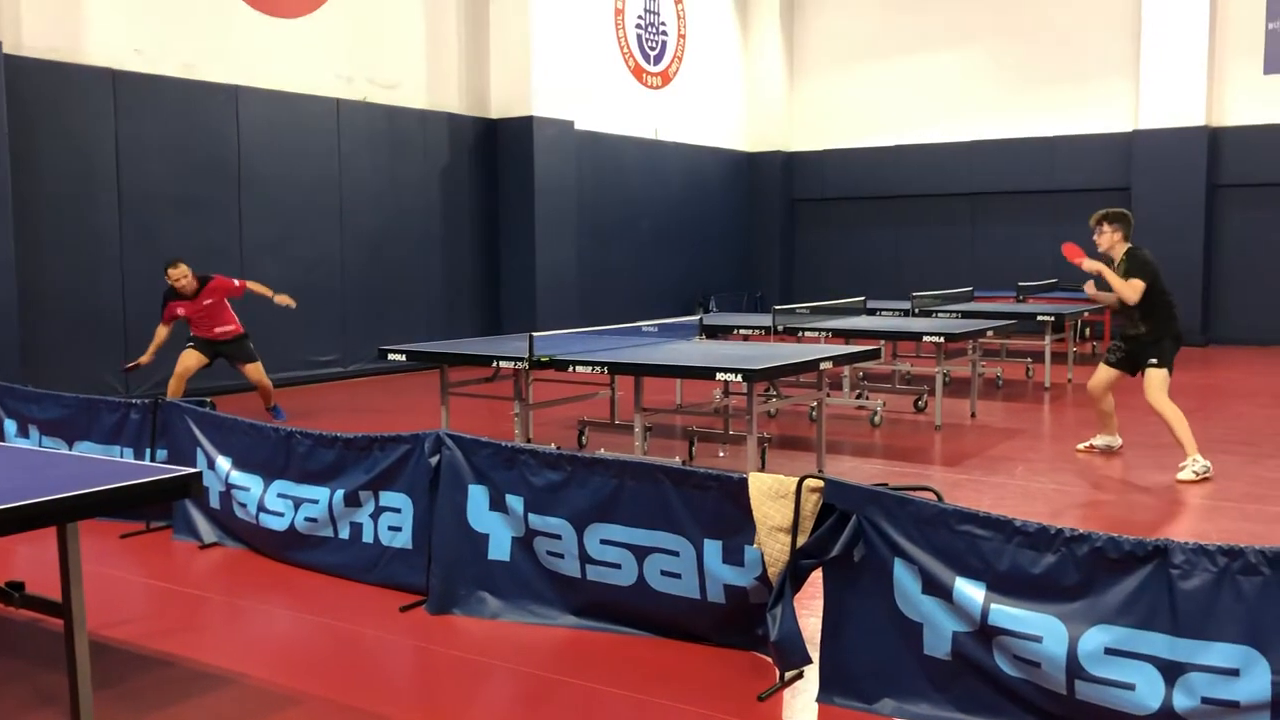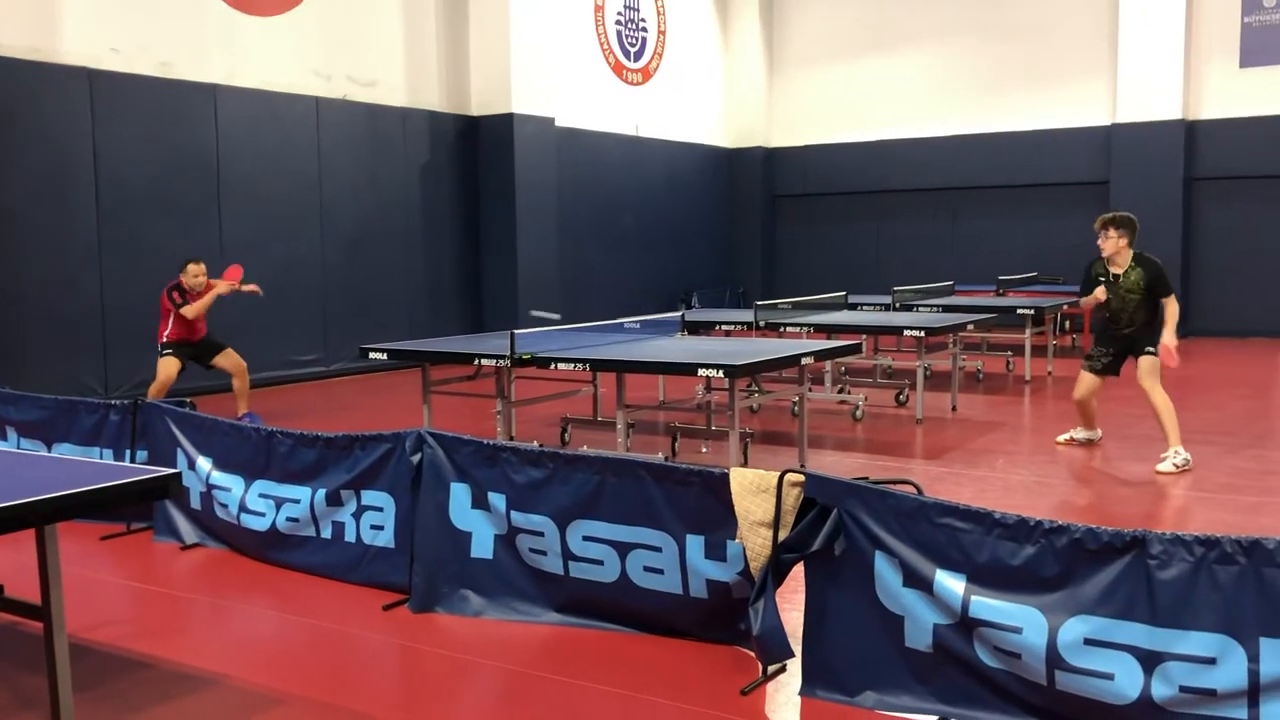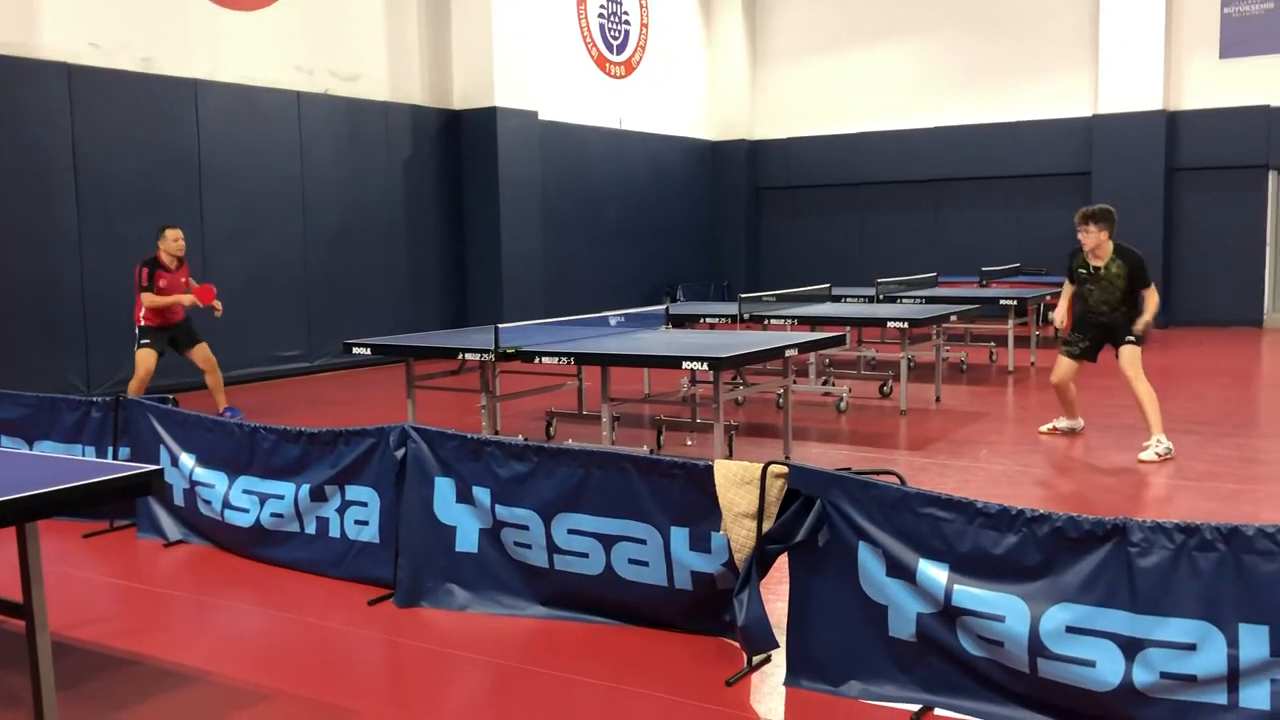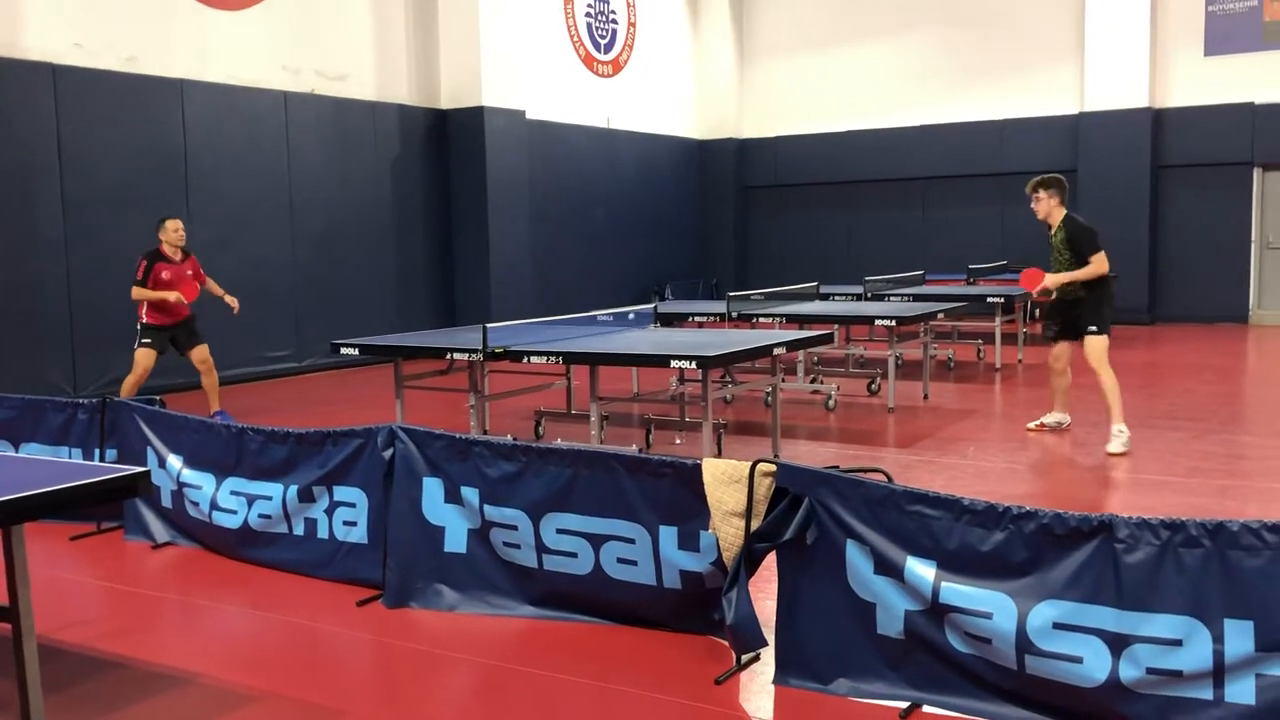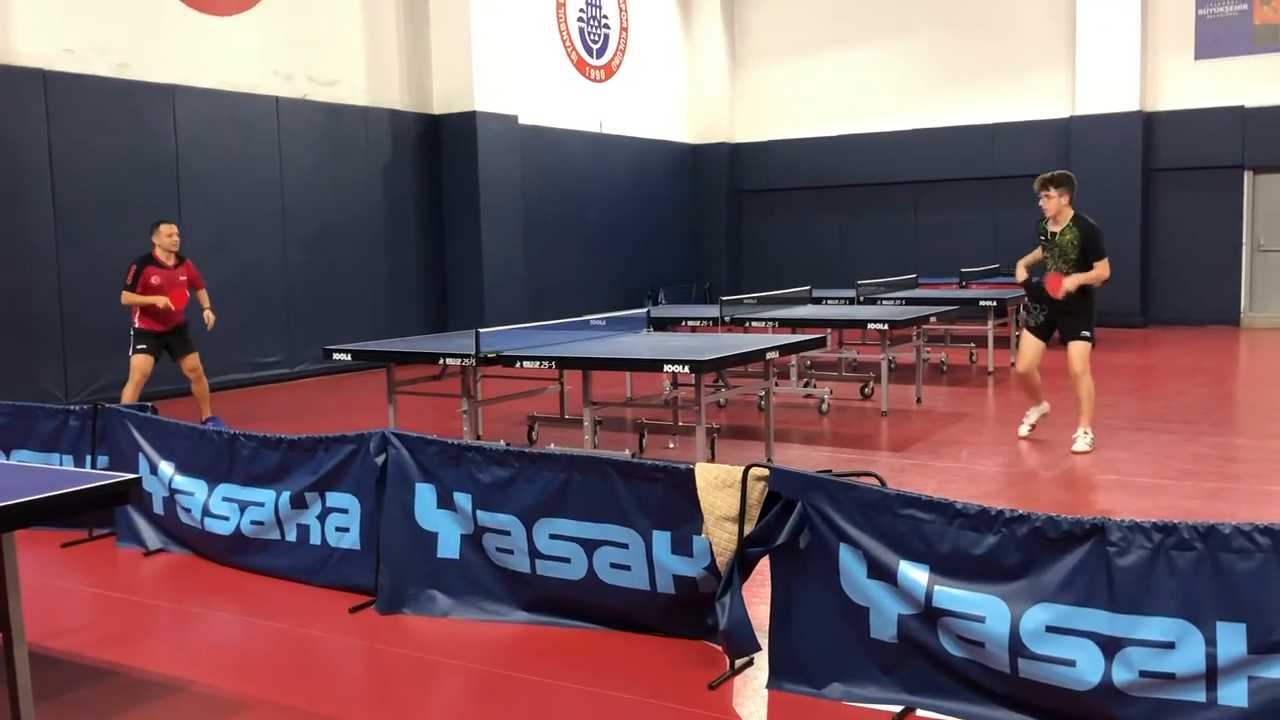
dt=0.4s
person 1, frame 1
left shoulder: (1138, 259)
right shoulder: (1114, 262)
left elbow: (1132, 297)
left wrist: (1101, 268)
right wrist: (1096, 294)
left hip: (1160, 336)
right hip: (1133, 336)
left knee: (1155, 397)
right knee: (1096, 386)
left ankle: (1197, 461)
right ankle: (1109, 438)
person 1, frame 2
left shoulder: (1149, 267)
right shoulder: (1096, 268)
left elbow: (1171, 304)
right elbow: (1085, 306)
left wrist: (1169, 331)
right wrist: (1094, 298)
left hip: (1145, 331)
right hip: (1109, 333)
left knee: (1149, 383)
right knee: (1080, 395)
left ankle: (1178, 452)
right ankle: (1089, 431)
person 1, frame 3
left shoulder: (1129, 258)
right shoulder: (1077, 257)
left elbow: (1150, 294)
left wrist: (1146, 317)
right wrist: (1062, 306)
left hip: (1123, 321)
right hip: (1088, 321)
left knee: (1132, 373)
right knee: (1058, 379)
left ankle: (1159, 441)
right ankle: (1071, 420)
person 1, frame 4
left shoulder: (1077, 228)
right shoulder: (1052, 230)
left elbow: (1102, 266)
left wrist: (1061, 278)
right wrist: (1053, 285)
left hip: (1092, 301)
right hip: (1067, 301)
left knee: (1097, 362)
right knee: (1057, 361)
left ankle: (1119, 428)
right ankle: (1059, 415)
person 1, frame 5
left shoulder: (1087, 229)
right shoulder: (1043, 226)
left elbow: (1103, 272)
left wrist: (1077, 279)
right wrist: (1024, 263)
left hip: (1076, 305)
right hip: (1043, 301)
left knee: (1078, 369)
right knee: (1024, 367)
left ankle: (1084, 431)
right ankle: (1038, 406)
person 2, frame 1
left shoulder: (213, 283)
right shoulder: (170, 298)
left elbow: (247, 285)
right elbow: (164, 326)
left wrist: (274, 296)
right wrist: (149, 353)
left hip: (233, 338)
right hip: (202, 339)
left knee: (260, 380)
right knee: (180, 372)
left ankle: (271, 406)
person 2, frame 2
left shoulder: (202, 284)
right shoulder: (173, 291)
right elbow: (191, 314)
left wrist: (241, 288)
right wrist: (216, 292)
left hip: (201, 339)
right hip: (174, 342)
left knee: (240, 367)
right knee: (165, 378)
left ankle: (243, 413)
person 2, frame 3
left shoulder: (181, 263)
right shoulder: (148, 267)
right elbow: (146, 301)
right wrist: (180, 299)
left hip: (178, 322)
right hip: (151, 326)
left knee: (209, 363)
right knee: (144, 372)
left ankle: (224, 409)
person 2, frame 4
left shoulder: (189, 258)
right shoulder: (150, 260)
left elbow: (203, 280)
right elbow: (136, 293)
left wrist: (224, 295)
right wrist: (167, 294)
left hip: (182, 321)
right hip: (153, 324)
left knee: (206, 363)
right knee: (141, 370)
left ankle: (216, 412)
person 2, frame 5
left shoulder: (185, 264)
right shoulder: (142, 265)
left elbow: (200, 288)
right elbow: (125, 298)
left wrist: (206, 309)
right wrist: (155, 299)
left hip: (176, 328)
right hip: (146, 329)
left knee: (196, 371)
right knee: (138, 376)
left ankle: (208, 418)
